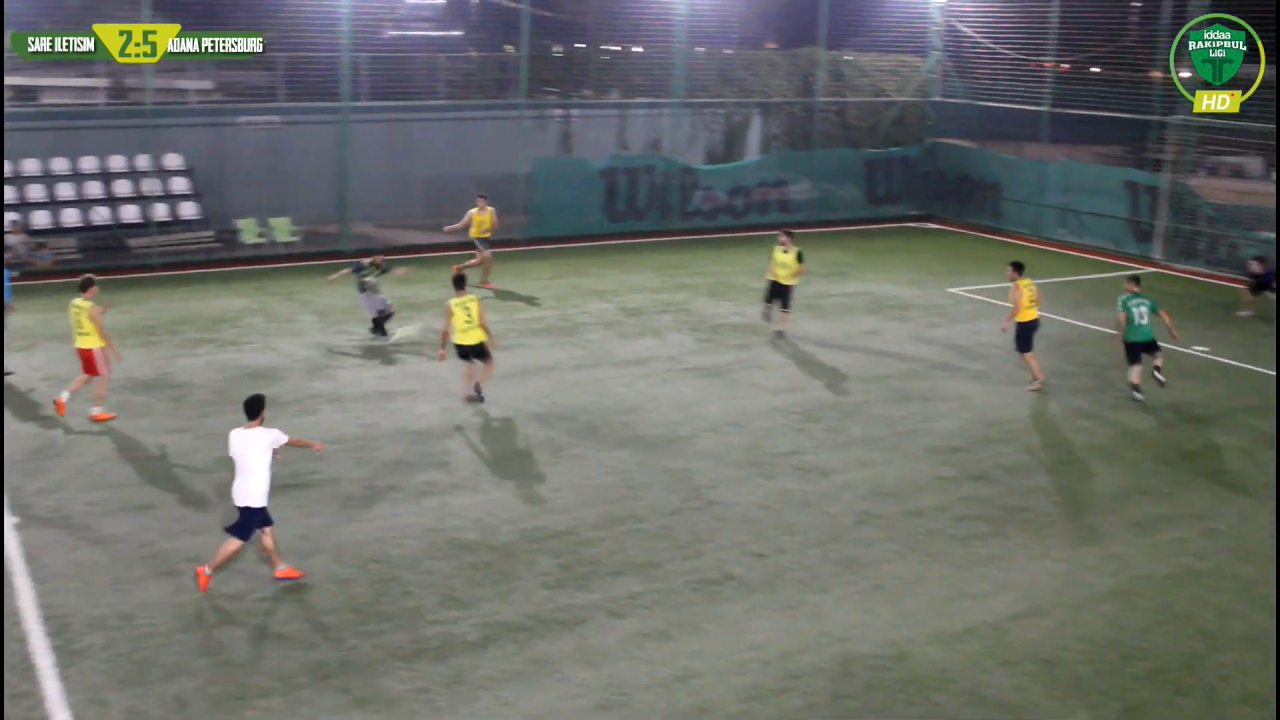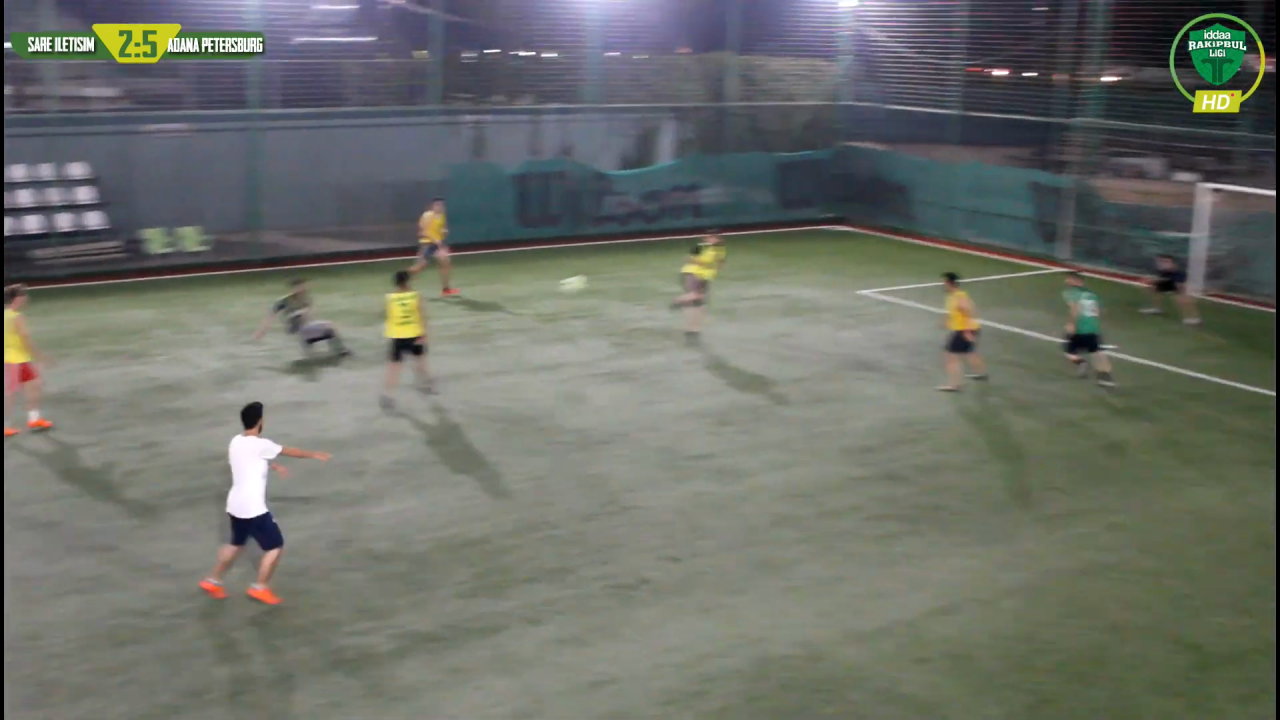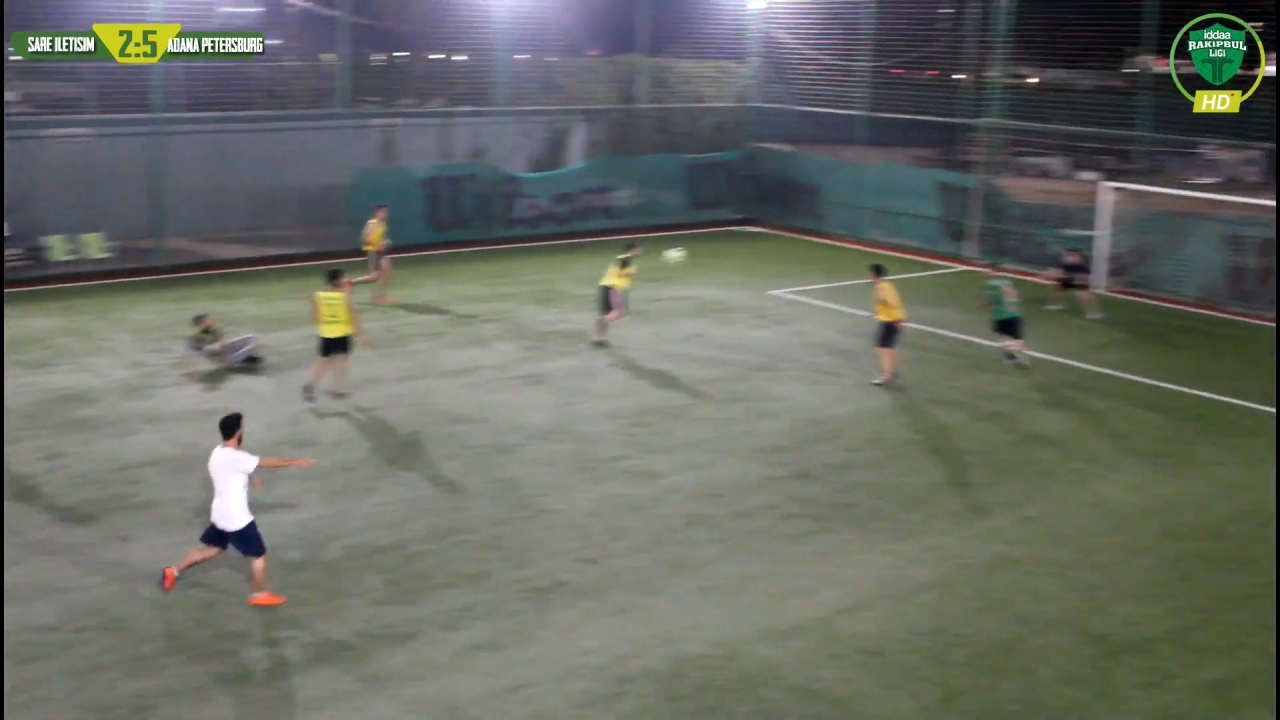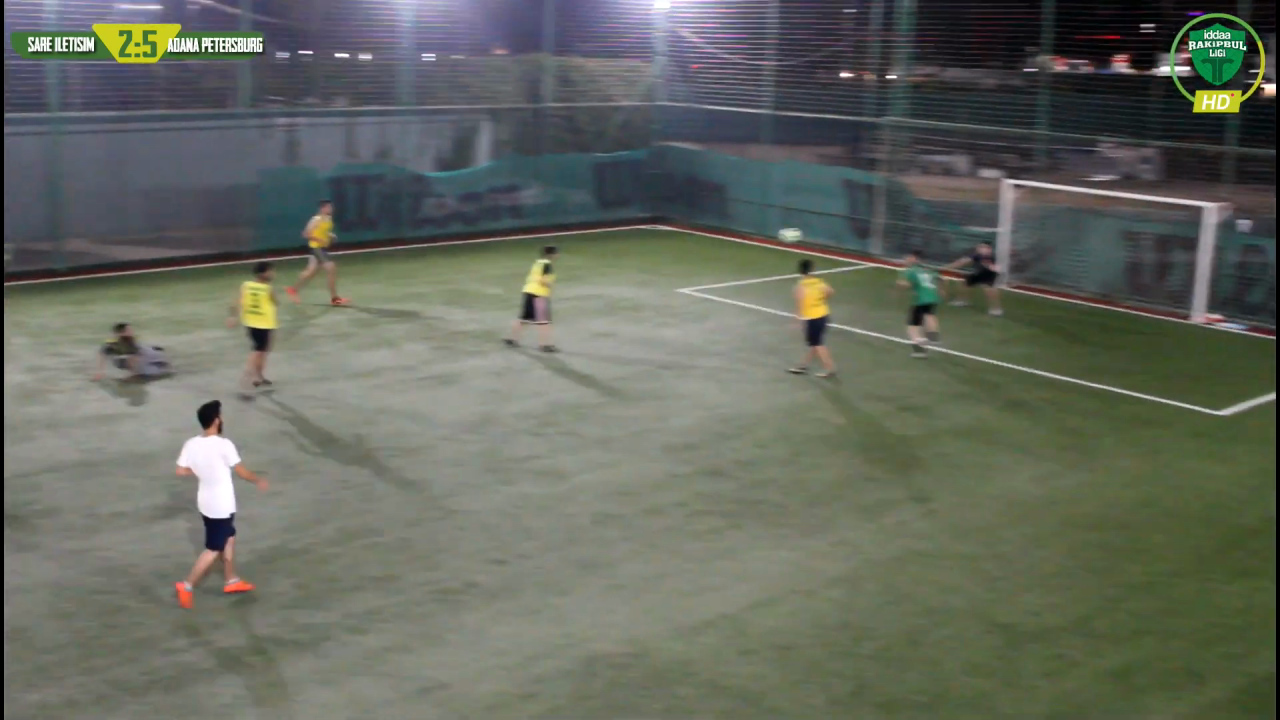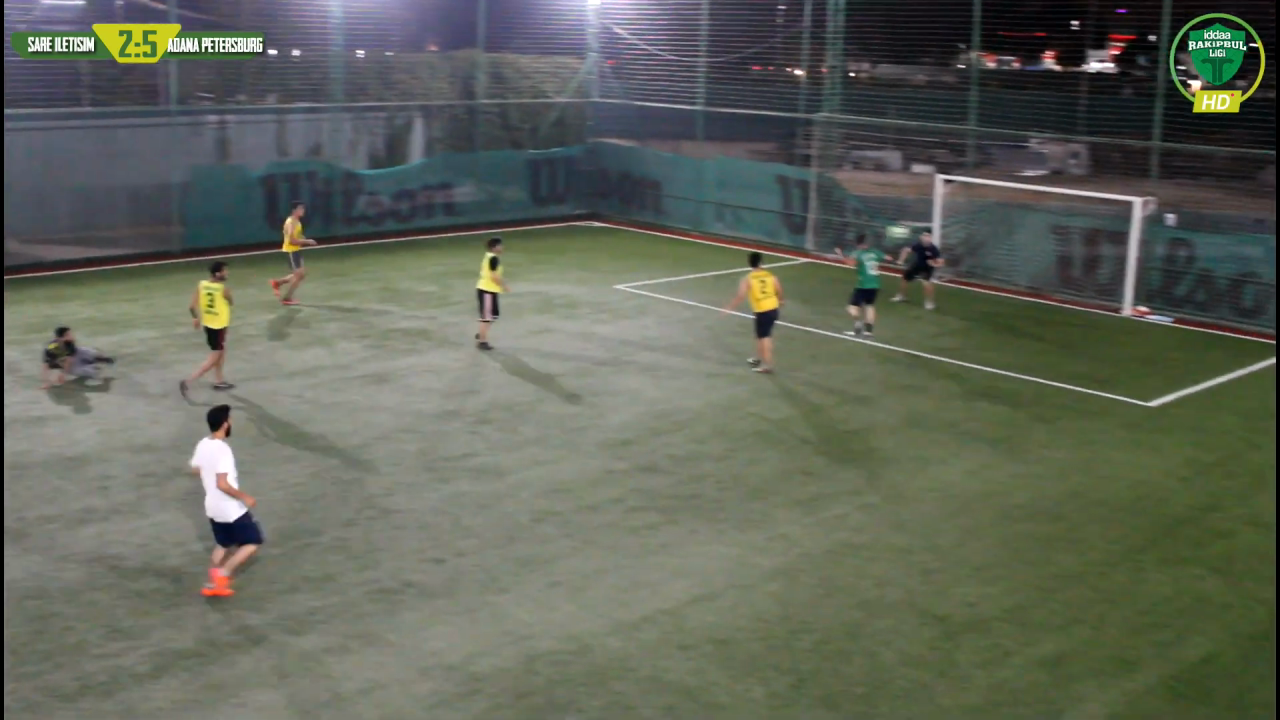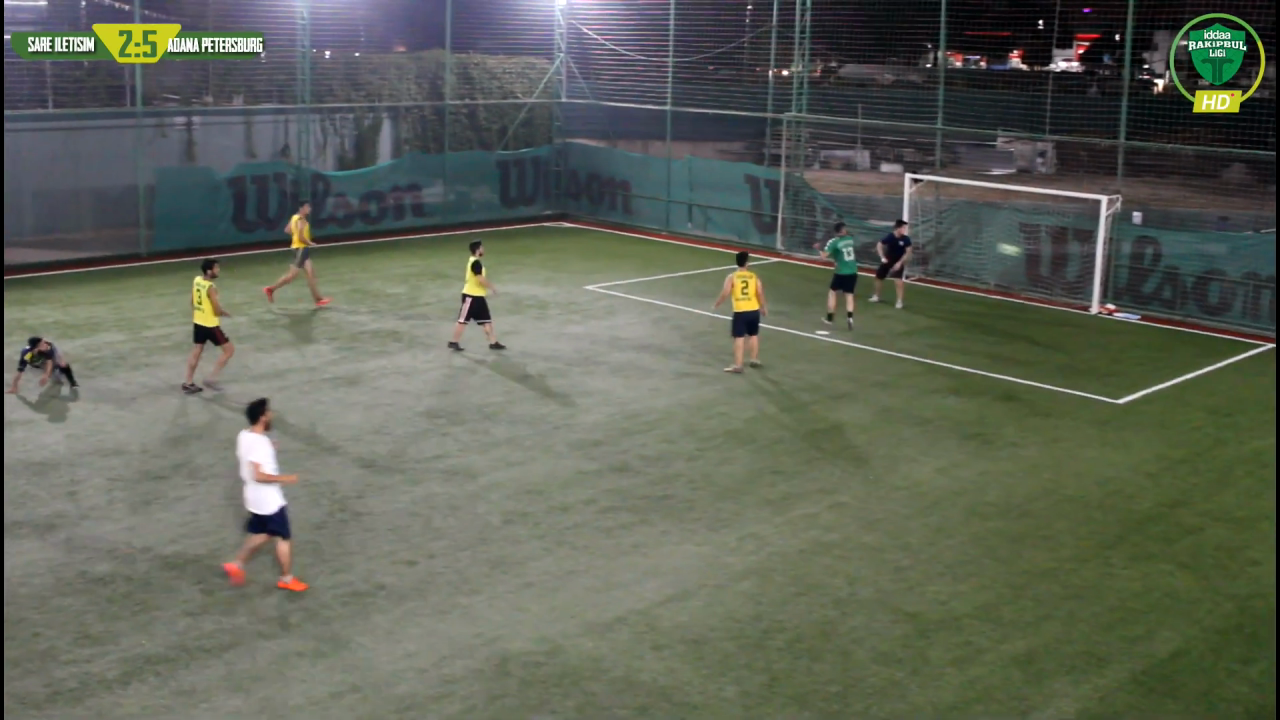
dt=0.2s
person 1, frame 1
left shoulder: (234, 434)
right shoulder: (269, 435)
right elbow: (293, 441)
right wrist: (312, 445)
left hip: (242, 494)
right hip: (253, 498)
left knee: (267, 528)
right knee: (239, 538)
left ankle: (281, 568)
right ankle: (207, 571)
person 1, frame 2
left shoulder: (236, 442)
right shoulder: (260, 445)
right elbow: (288, 451)
left wrist: (272, 466)
right wrist: (314, 455)
left hip: (236, 504)
right hip: (253, 508)
left knee: (235, 544)
right knee: (275, 546)
left ankle: (212, 582)
right ankle: (259, 588)
person 1, frame 3
left shoulder: (218, 452)
right shoulder: (235, 457)
right elbow: (265, 463)
left wrist: (247, 478)
right wrist: (296, 462)
left hip: (220, 513)
right hip: (237, 518)
left knee: (210, 548)
right knee: (259, 554)
left ankle: (174, 571)
right ankle: (260, 594)
person 1, frame 4
left shoulder: (191, 444)
right shoulder: (223, 445)
left elbow: (181, 471)
right elbow: (241, 471)
right wrist: (258, 481)
left hip: (206, 502)
right hip: (221, 506)
left knee: (228, 539)
right knee: (214, 550)
left ankle: (232, 581)
right ankle: (186, 586)
person 1, frame 5
left shoulder: (203, 445)
right shoulder: (223, 450)
left elbow: (196, 469)
right elbow: (222, 484)
right wrist: (244, 497)
left hip: (213, 507)
right hip: (231, 508)
left knee: (224, 545)
right knee: (254, 542)
left ankle: (212, 585)
right ankle: (221, 573)
person 1, frame 6
left shoulder: (244, 435)
right shoulder: (260, 442)
right elbow: (257, 475)
left wrist: (269, 449)
right wrist: (284, 479)
left hip: (255, 499)
right hip: (269, 500)
left knee: (261, 533)
right knee: (283, 538)
left ankle: (235, 564)
right ankle: (286, 579)
